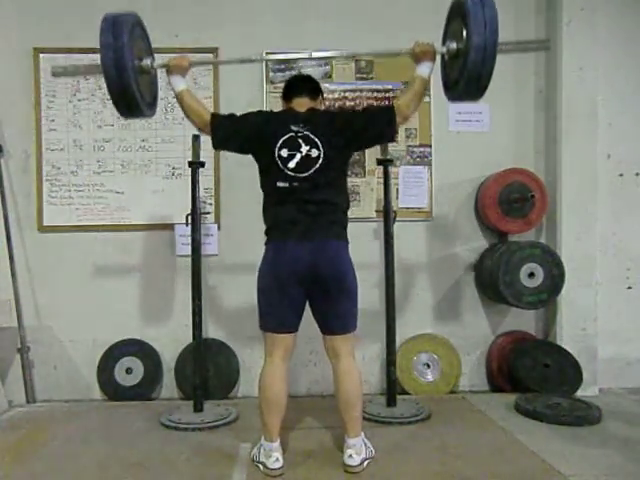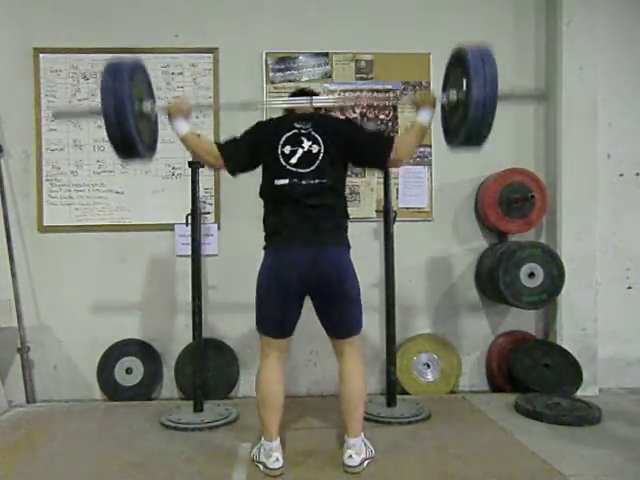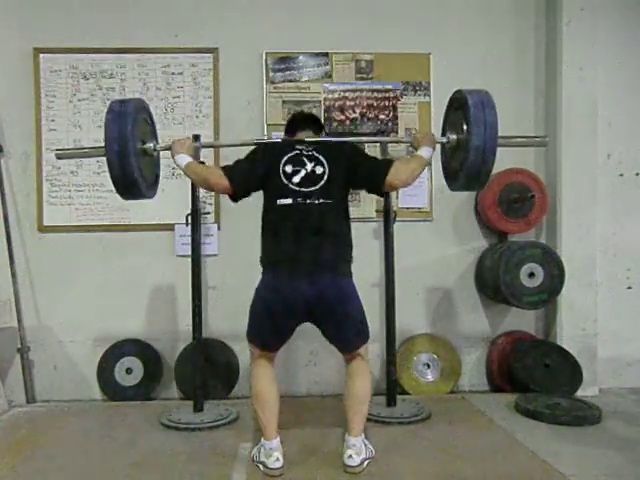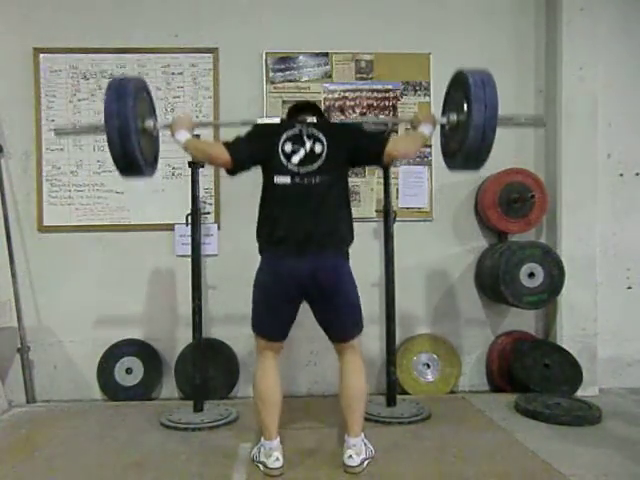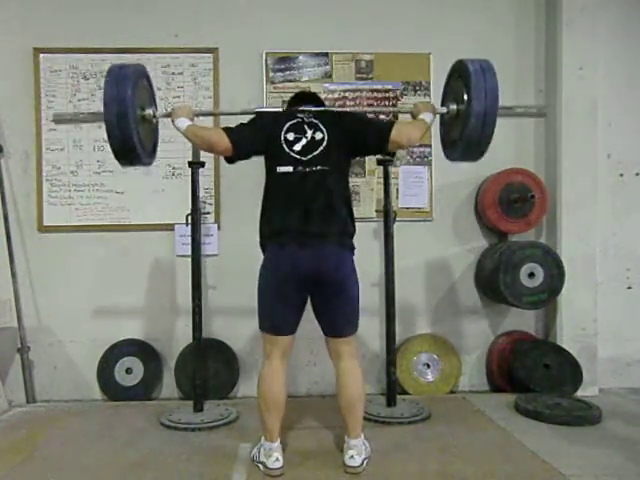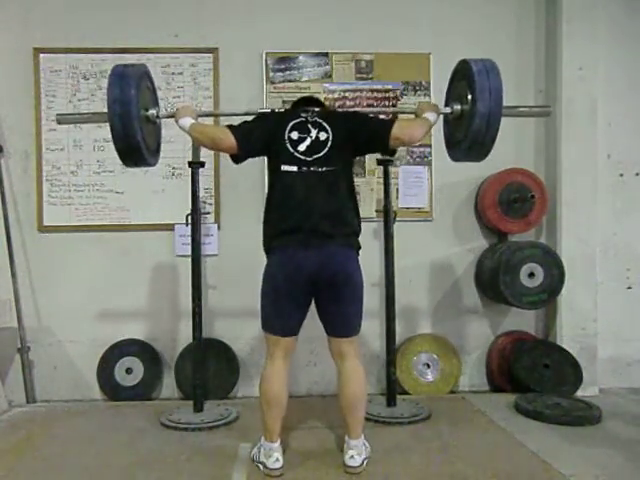
dt=0.2s
person 1, frame 1
left shoulder: (263, 125)
right shoulder: (340, 123)
left elbow: (204, 120)
right elbow: (402, 111)
left wrist: (178, 80)
right wrist: (424, 67)
left hip: (282, 255)
right hip: (331, 253)
left knee: (276, 356)
right knee: (343, 355)
person 1, frame 2
left shoulder: (267, 132)
right shoulder: (341, 130)
left elbow: (213, 157)
right elbow: (400, 152)
left wrist: (181, 124)
right wrist: (424, 114)
left hip: (281, 259)
right hip: (333, 257)
left knee: (272, 356)
right knee: (349, 354)
right ankle: (355, 447)
person 1, frame 3
left shoulder: (268, 153)
right shoulder: (343, 153)
left elbow: (219, 182)
right elbow: (397, 178)
left wrist: (183, 158)
right wrist: (424, 151)
left hip: (279, 283)
right hip: (334, 282)
left knee: (261, 359)
right knee: (358, 358)
left ankle: (271, 450)
right ankle: (356, 446)
person 1, frame 4
left shoulder: (267, 134)
right shoulder: (343, 133)
left elbow: (219, 156)
right elbow: (400, 150)
left wrist: (183, 135)
right wrist: (424, 129)
left hip: (278, 264)
right hip: (331, 263)
left knee: (267, 354)
right knee: (350, 352)
left ankle: (271, 450)
right ankle: (355, 447)
person 1, frame 5
left shoulder: (269, 123)
right shoulder: (344, 123)
left elbow: (220, 143)
right elbow: (404, 137)
left wrist: (183, 121)
right wrist: (425, 117)
left hip: (281, 256)
right hip: (334, 255)
left knee: (275, 355)
right knee: (345, 354)
right ankle: (355, 447)
person 1, frame 6
left shoulder: (273, 123)
right shoulder: (347, 123)
left elbow: (223, 140)
right elbow: (407, 134)
left wrist: (186, 121)
right wrist: (429, 115)
left hip: (286, 256)
right hip: (340, 255)
left knee: (277, 355)
right knee: (347, 354)
left ankle: (271, 450)
right ankle: (355, 448)
